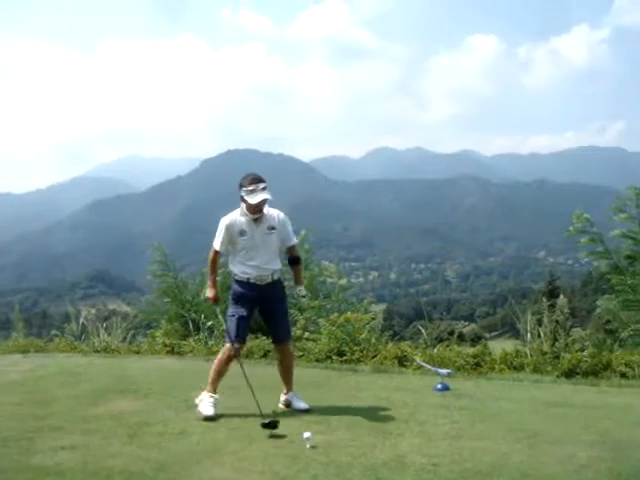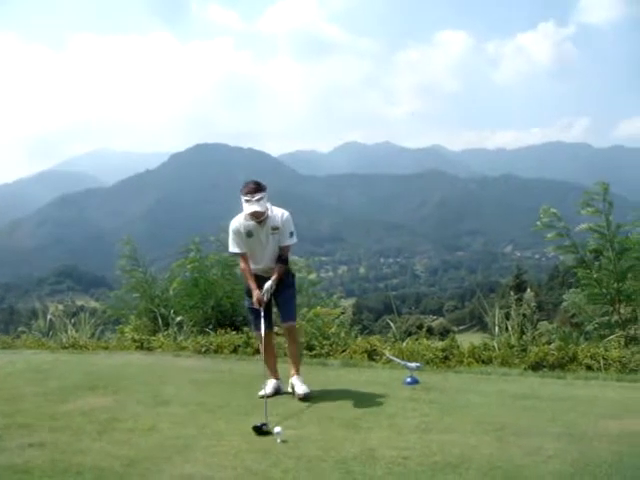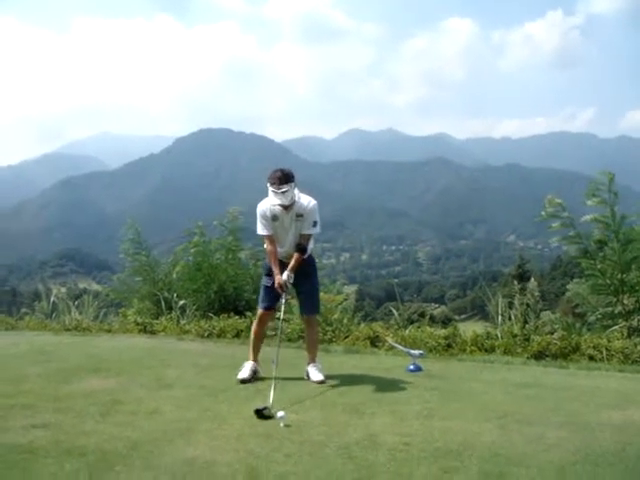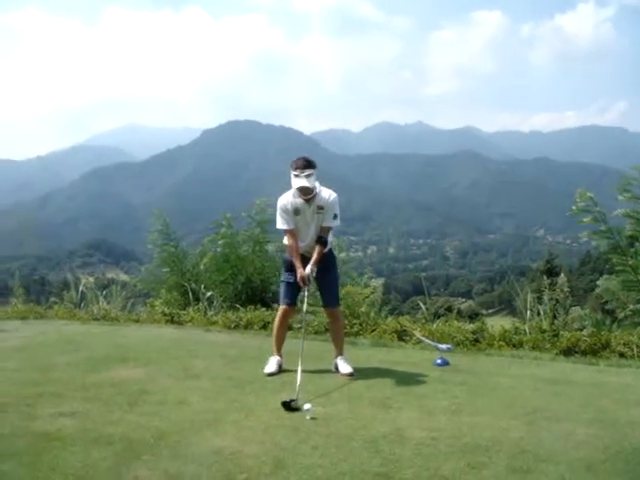
dt=0.7s
person 1, frame 1
left shoulder: (279, 218)
right shoulder: (230, 222)
left elbow: (292, 253)
right elbow: (215, 254)
left wrist: (299, 283)
right wrist: (211, 286)
left hip: (273, 286)
right hip: (243, 288)
left knee: (284, 345)
right knee: (234, 346)
left ankle: (288, 394)
right ankle: (208, 394)
person 1, frame 2
left shoulder: (282, 217)
right shoulder: (237, 225)
left elbow: (284, 255)
right elbow: (243, 261)
left wrist: (272, 282)
right wrist: (255, 289)
left hip: (282, 277)
right hip: (255, 279)
left knee: (289, 326)
right knee: (263, 333)
left ankle: (296, 377)
right ankle: (274, 379)
person 1, frame 3
left shoulder: (309, 205)
right shoulder: (264, 207)
left elbow: (304, 244)
right elbow: (270, 244)
left wrist: (289, 272)
right wrist: (277, 274)
left hip: (302, 263)
right hip: (275, 262)
left knee: (310, 316)
right knee: (263, 313)
left ankle: (312, 365)
right ankle: (252, 362)
person 1, frame 4
left shoulder: (330, 198)
right shoulder: (285, 201)
left elbow: (323, 237)
right elbow: (290, 237)
left wrist: (312, 265)
right wrist: (299, 268)
left hip: (322, 256)
right hip: (294, 256)
left knee: (333, 309)
right knee: (285, 308)
left ankle: (339, 358)
right ankle: (276, 356)
